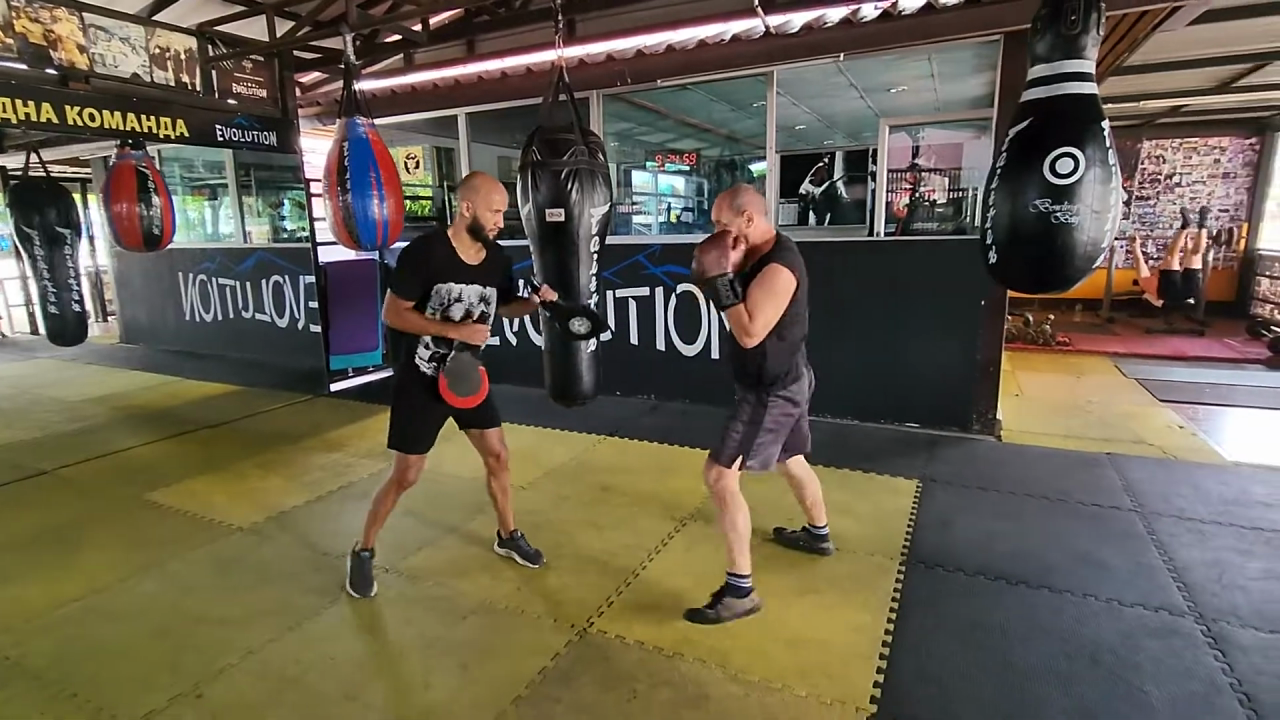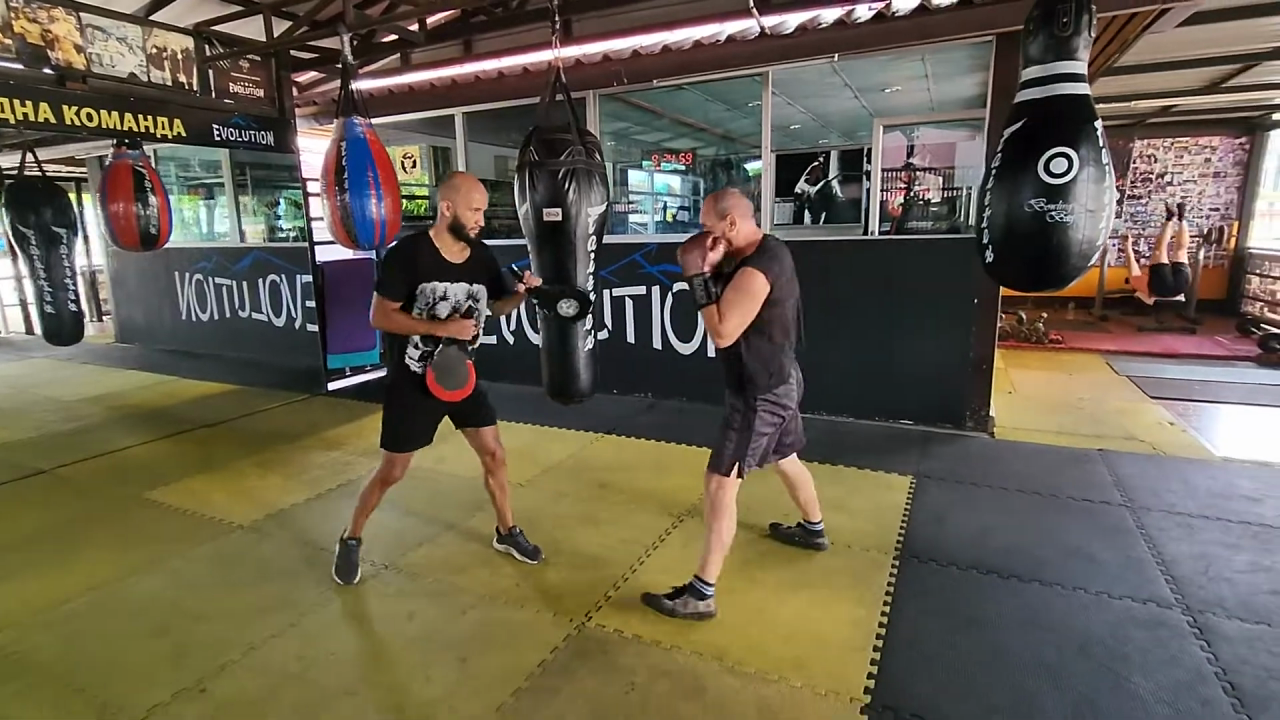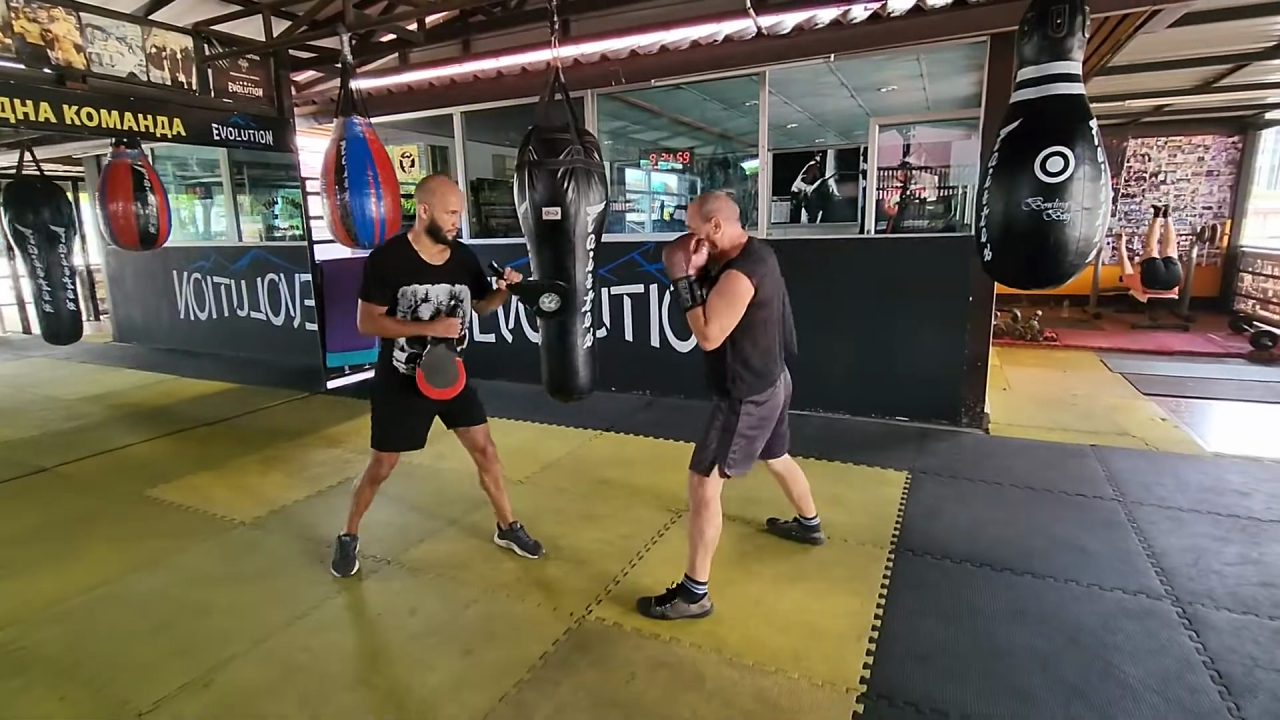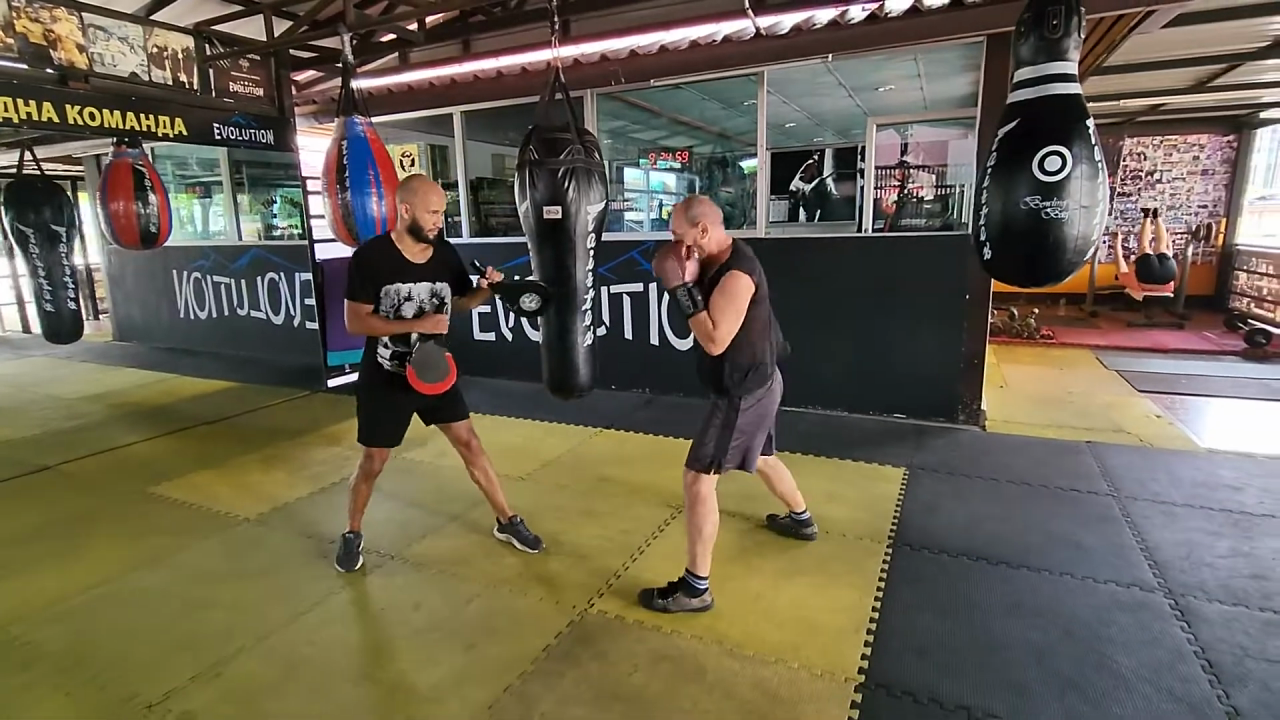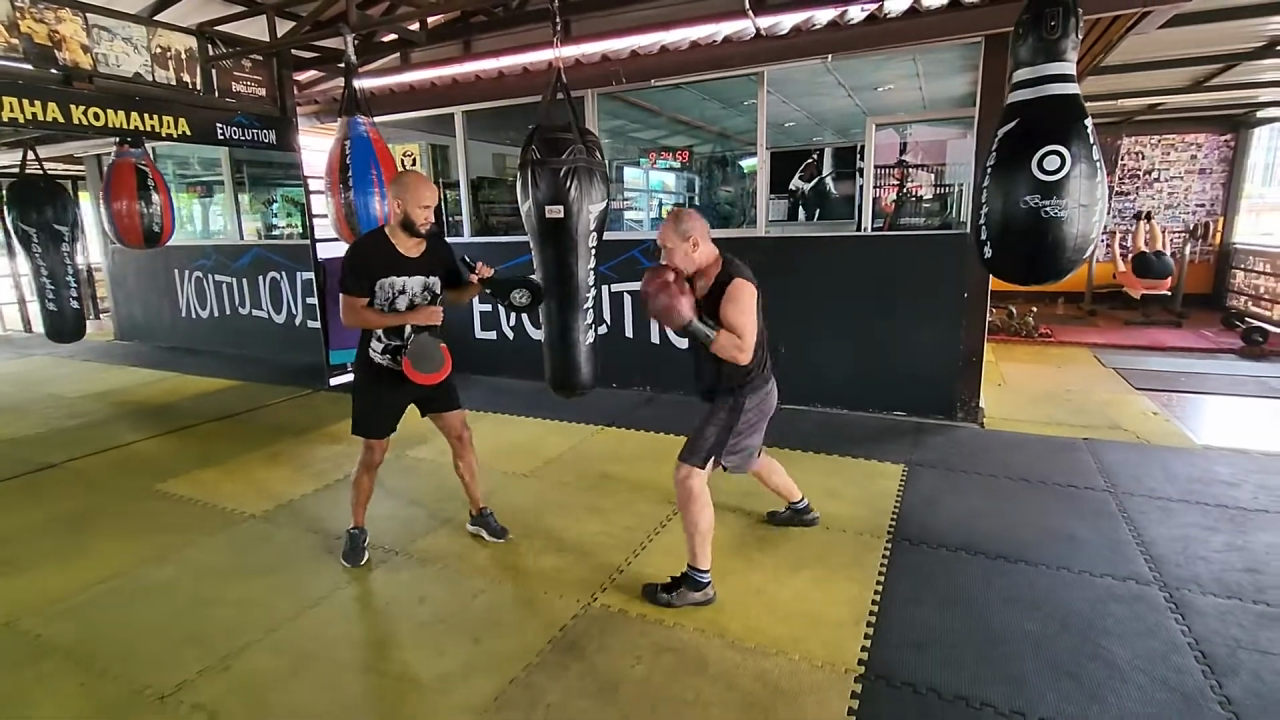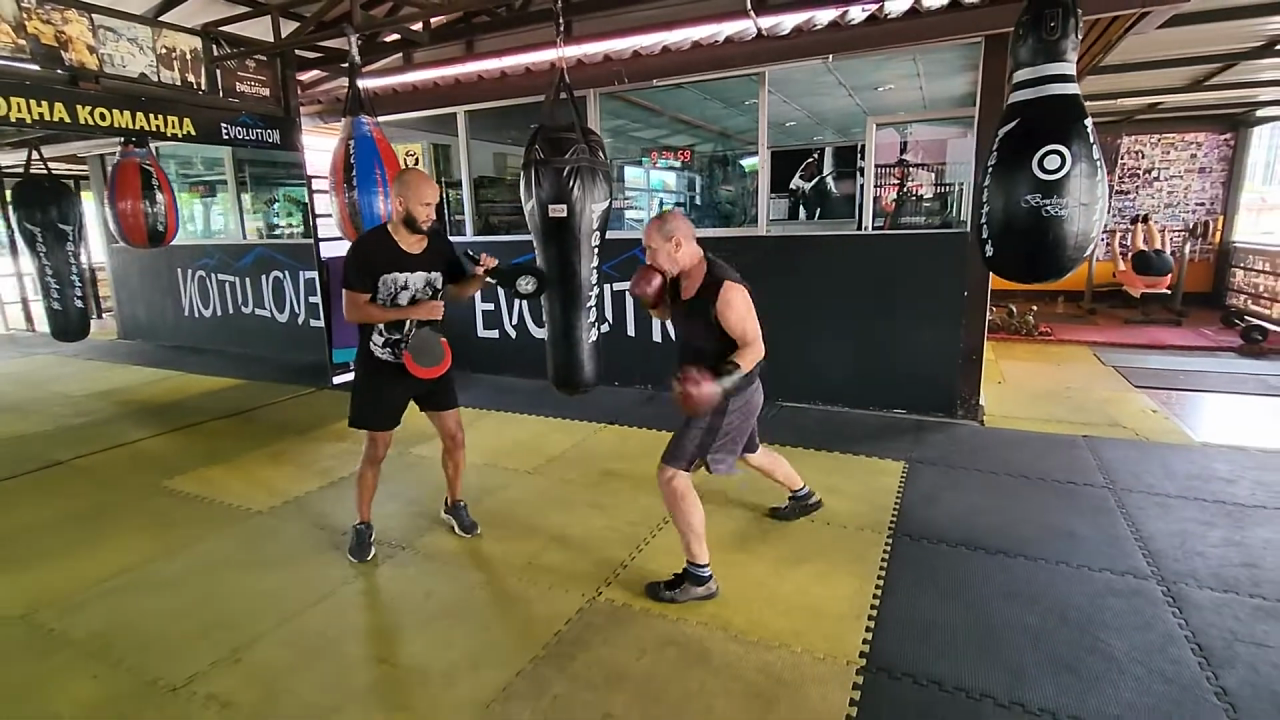
dt=0.1s
person 1, frame 1
left shoulder: (779, 267)
right shoulder: (750, 250)
left elbow: (748, 334)
right elbow: (714, 291)
left wrist: (723, 278)
right wrist: (713, 273)
left hip: (772, 390)
right hip: (781, 381)
left knee: (719, 476)
right knee: (790, 459)
left ankle: (739, 588)
right ankle: (819, 533)
person 1, frame 2
left shoulder: (756, 271)
right shoulder: (769, 248)
left elbow: (720, 334)
right elbow: (731, 303)
left wrist: (700, 280)
right wrist: (713, 273)
left hip: (760, 393)
right hip: (781, 379)
left knee: (719, 485)
right knee: (784, 457)
left ankle: (700, 593)
right ankle: (813, 529)
person 1, frame 3
left shoulder: (740, 273)
right shoulder: (754, 251)
left elbow: (708, 337)
right elbow: (719, 305)
left wrist: (686, 282)
right wrist: (698, 276)
left hip: (746, 395)
right hip: (770, 380)
left knee: (704, 485)
right knee: (776, 457)
left ankle: (694, 594)
right ankle: (810, 524)
person 1, frame 4
left shoulder: (735, 274)
right shoulder: (713, 260)
left elbow: (715, 341)
right elbow: (701, 307)
left wrist: (682, 288)
right wrist: (677, 279)
left hip: (744, 392)
right hip: (751, 385)
left knee: (698, 481)
right knee: (758, 457)
left ankle: (695, 587)
right ankle: (800, 519)
person 1, frame 5
left shoulder: (735, 284)
right shoulder: (696, 273)
left elbow: (742, 352)
right elbow: (680, 315)
left wrist: (691, 322)
right wrist: (665, 299)
left hip: (743, 394)
right hip: (744, 391)
left knee: (688, 476)
right knee: (750, 458)
left ankle: (698, 580)
right ankle: (801, 508)
person 1, frame 6
left shoulder: (724, 286)
right shoulder: (679, 277)
left elbow: (754, 346)
right elbow: (669, 313)
left wrist: (720, 386)
right wrist: (652, 297)
left hip: (725, 400)
right hip: (738, 393)
left knee: (671, 476)
right knee: (747, 450)
left ankle: (699, 575)
right ankle: (803, 496)
person 2, frame 1
left shoulder: (497, 258)
right shoulder: (423, 253)
left elbow: (504, 305)
right elbow: (392, 315)
left wrist: (535, 301)
right wrist: (453, 330)
right hip: (422, 380)
left knee: (498, 457)
right knee: (406, 475)
left ankle: (507, 535)
right ankle: (363, 552)
person 2, frame 2
left shoulder: (482, 255)
right shoulder: (406, 254)
left elbow: (496, 304)
right elbow: (382, 316)
left wrist: (521, 292)
right wrist: (442, 327)
right hip: (413, 378)
left knee: (493, 454)
right knee: (393, 470)
left ankle: (507, 531)
right ankle: (351, 540)
person 2, frame 3
left shoulder: (463, 256)
right shoulder: (387, 258)
left elbow: (481, 303)
right elbow: (367, 322)
left wrist: (504, 289)
right wrist: (428, 328)
right hip: (401, 380)
left knee: (486, 451)
right knee: (382, 467)
left ankle: (507, 527)
right ankle: (349, 536)
person 2, frame 4
left shoulder: (445, 253)
right shoulder: (370, 258)
left elbow: (461, 301)
right elbow: (354, 322)
left wrist: (487, 288)
right wrist: (416, 324)
right hip: (384, 377)
left knee: (471, 446)
right knee: (373, 463)
left ankle: (508, 521)
right ankle: (352, 534)
person 2, frame 5
left shoulder: (438, 247)
right shoulder: (364, 252)
left elbow: (452, 295)
right elbow: (350, 314)
left wrist: (477, 283)
right wrist: (409, 317)
right hip: (380, 370)
left knee: (461, 436)
right knee: (372, 456)
left ankle: (479, 513)
right ankle: (357, 530)
person 2, frame 6
left shoulder: (439, 242)
right shoulder: (368, 248)
left elbow: (457, 292)
right elbow: (352, 310)
left wrist: (481, 274)
right wrist: (410, 311)
right hip: (381, 364)
left knee: (453, 435)
right knee: (376, 449)
left ankle: (454, 504)
right ankle: (363, 525)
